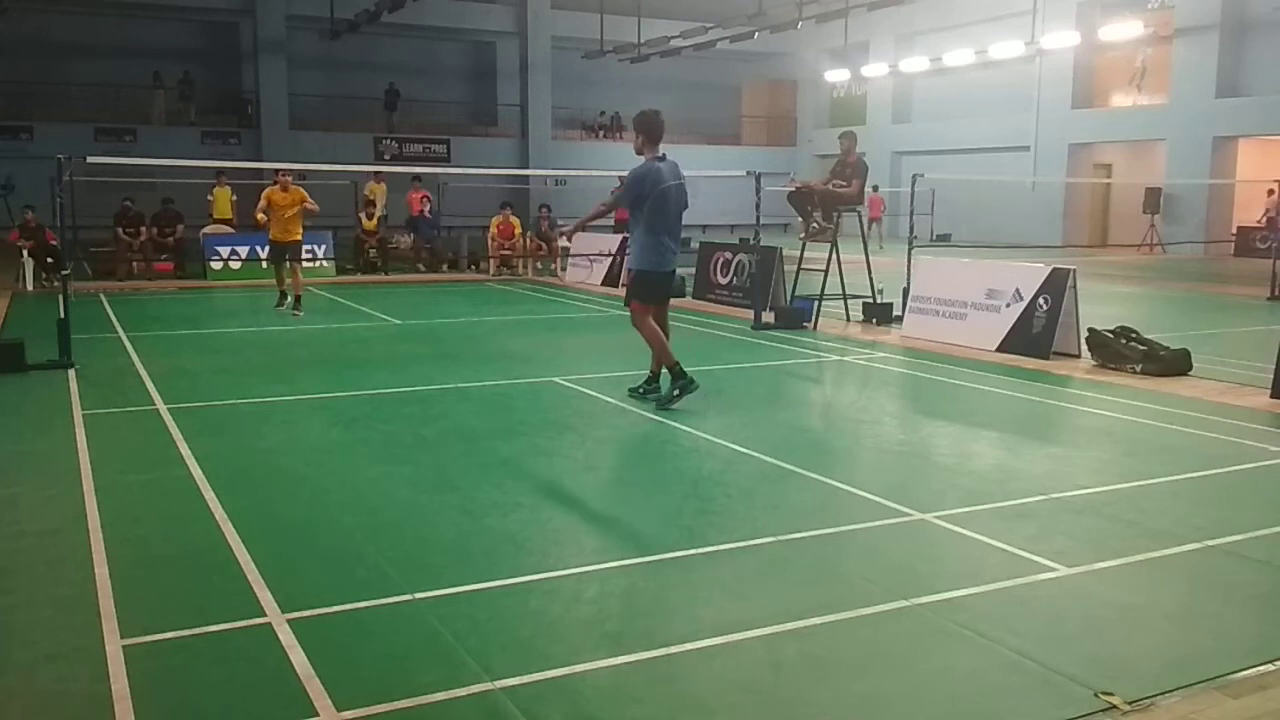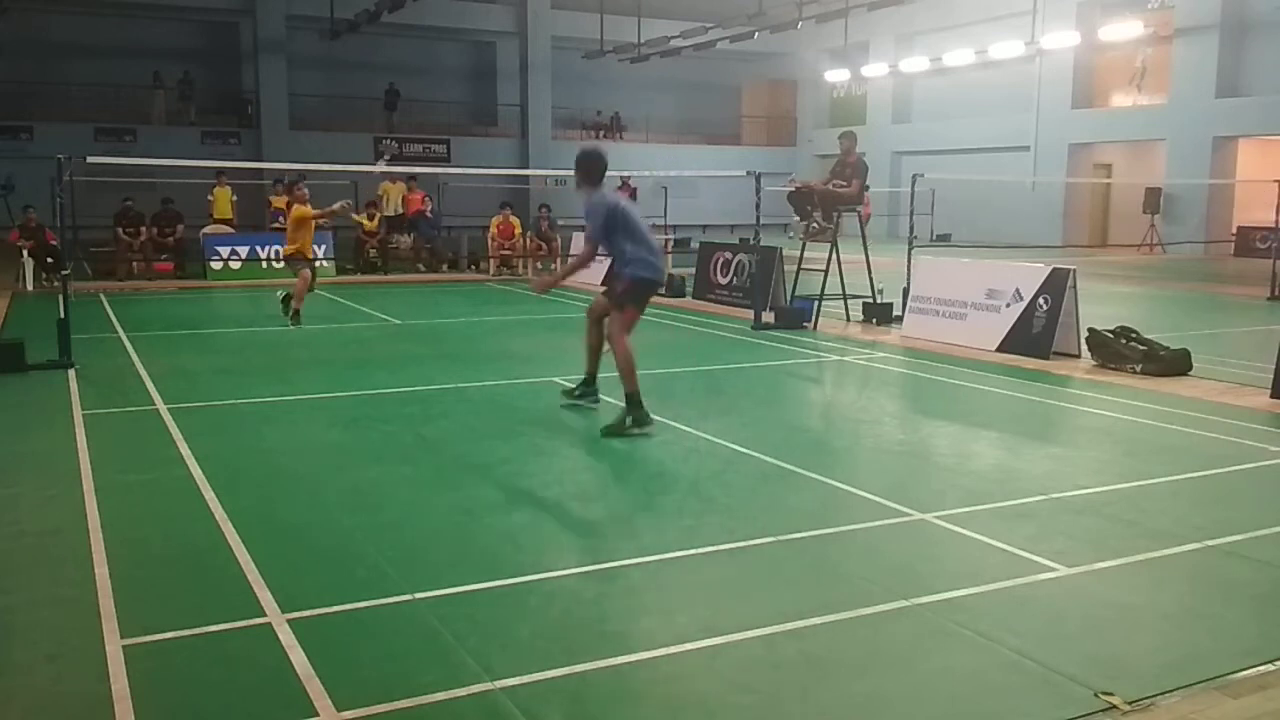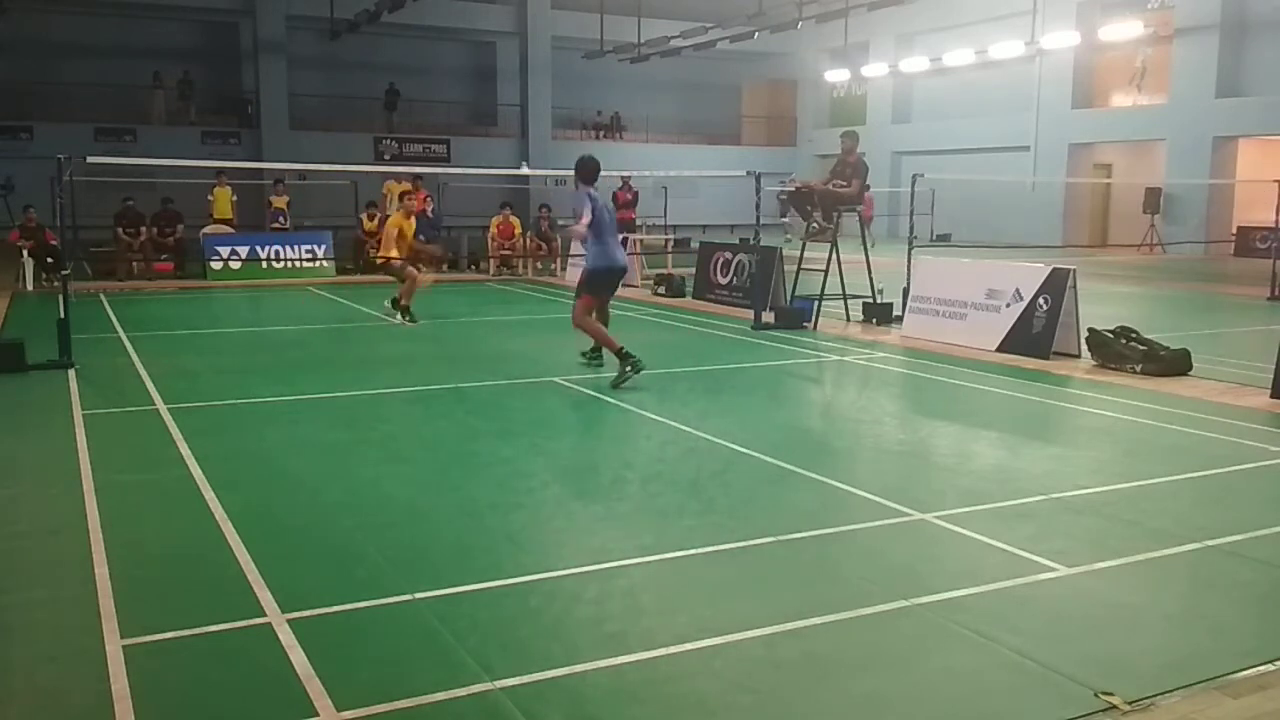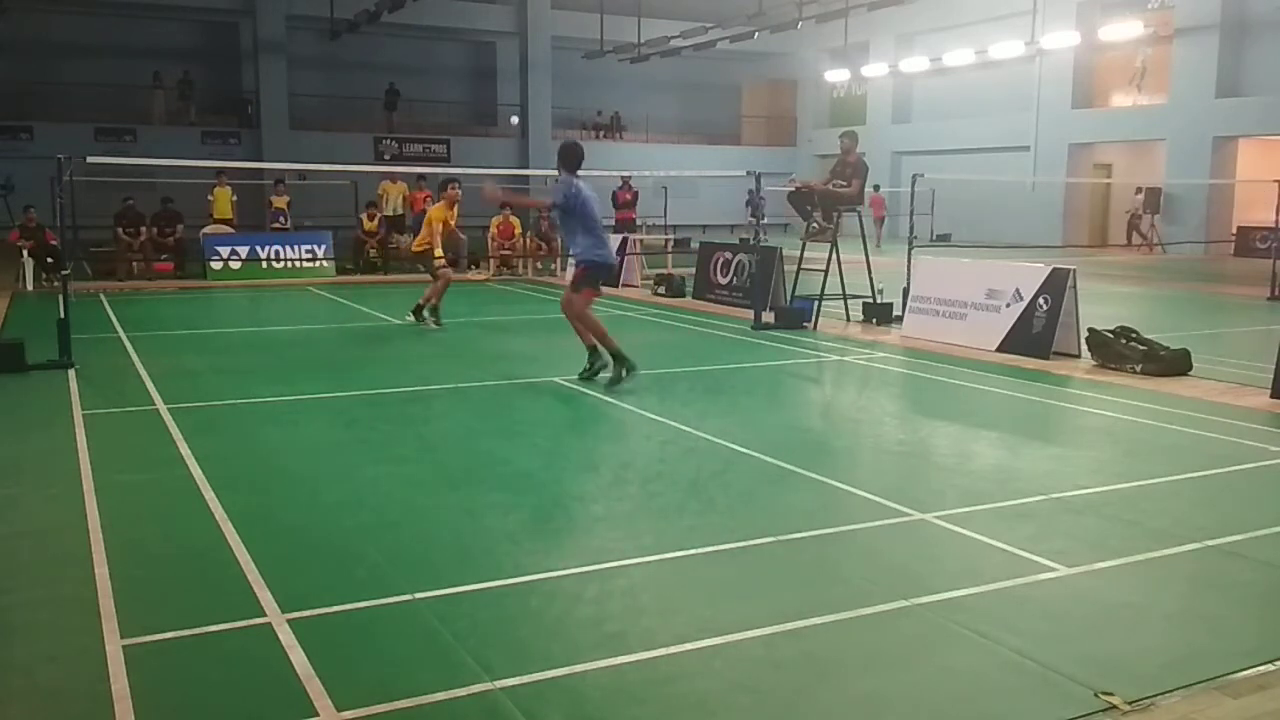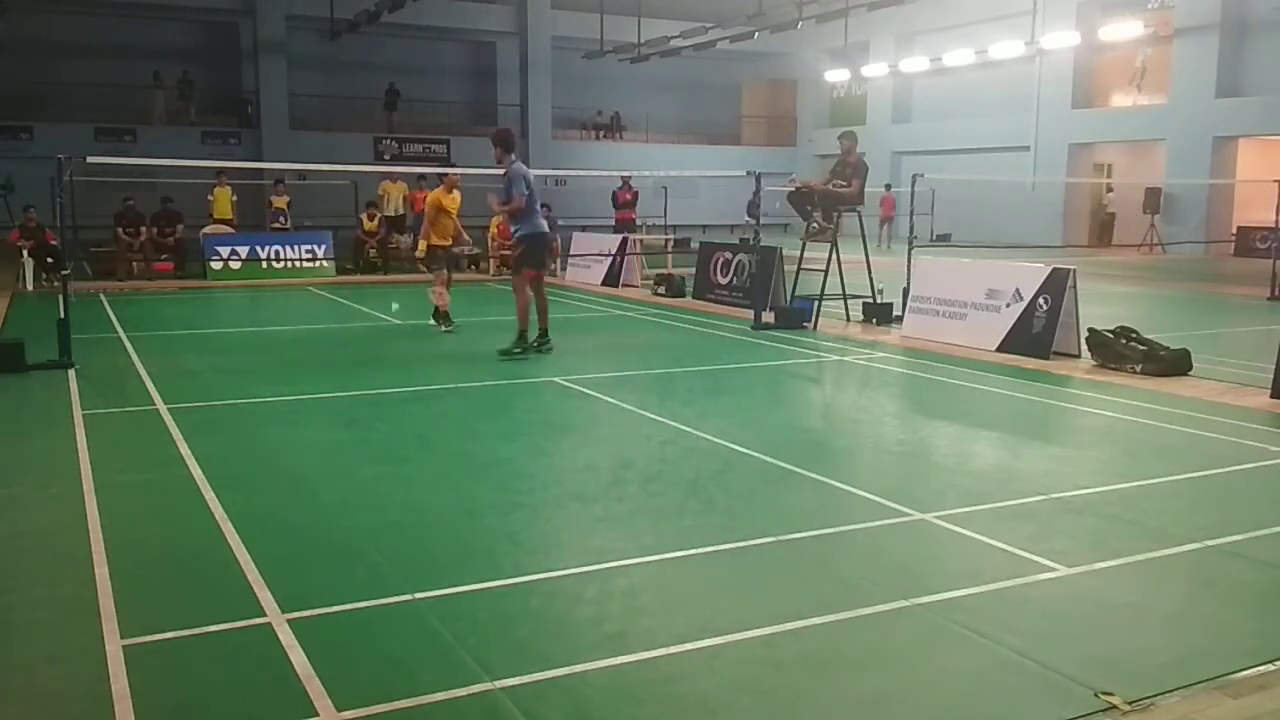
dt=1s
person 1, frame 1
left shoulder: (641, 174)
right shoulder: (674, 169)
left elbow: (608, 207)
left wrist: (575, 227)
left hip: (646, 260)
right hip: (667, 258)
left knee: (641, 318)
right knee: (658, 317)
left ankle: (680, 376)
right ankle: (653, 380)
person 1, frame 2
left shoulder: (596, 203)
right shoulder: (609, 199)
left elbow: (588, 254)
left wrist: (554, 280)
left hip: (641, 271)
right hip: (638, 269)
left knee: (615, 333)
right knee: (595, 311)
left ankle: (635, 409)
right ankle: (589, 384)
person 1, frame 3
left shoulder: (584, 195)
right shoulder: (601, 200)
left elbow: (586, 215)
left wrist: (580, 226)
left hip: (600, 264)
right hip: (618, 262)
left knee: (580, 317)
right knee: (600, 301)
left ankle: (626, 358)
right ankle: (596, 350)
person 1, frame 4
left shoulder: (567, 184)
right shoulder: (581, 187)
left elbow: (543, 204)
left wrist: (503, 197)
left hip: (593, 258)
right hip: (596, 257)
left knee: (578, 309)
right knee: (567, 306)
left ankle: (620, 359)
right ankle: (595, 356)
person 1, frame 5
left shoulder: (514, 172)
right shoulder: (517, 169)
left elbow: (519, 205)
left wrist: (498, 209)
right wrist: (502, 203)
left hip: (530, 234)
right hip: (537, 233)
left knee: (519, 285)
right knee: (537, 286)
left ankle: (521, 340)
right ankle: (543, 337)
